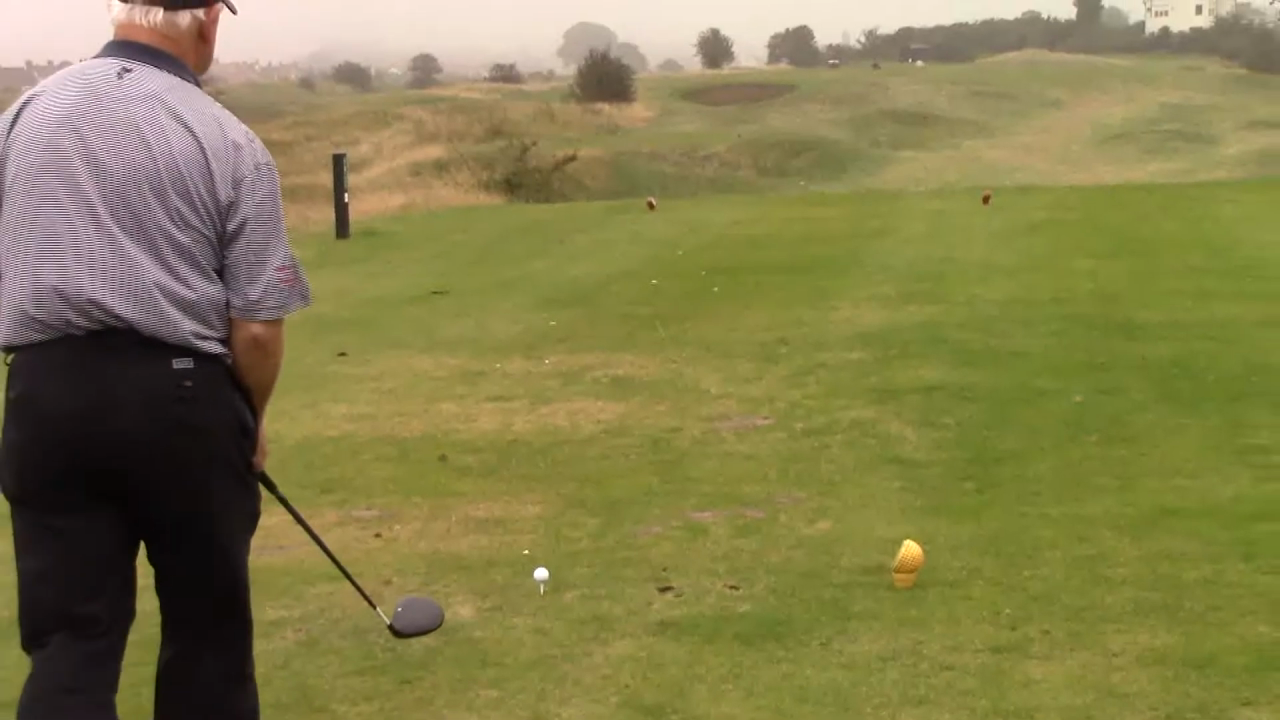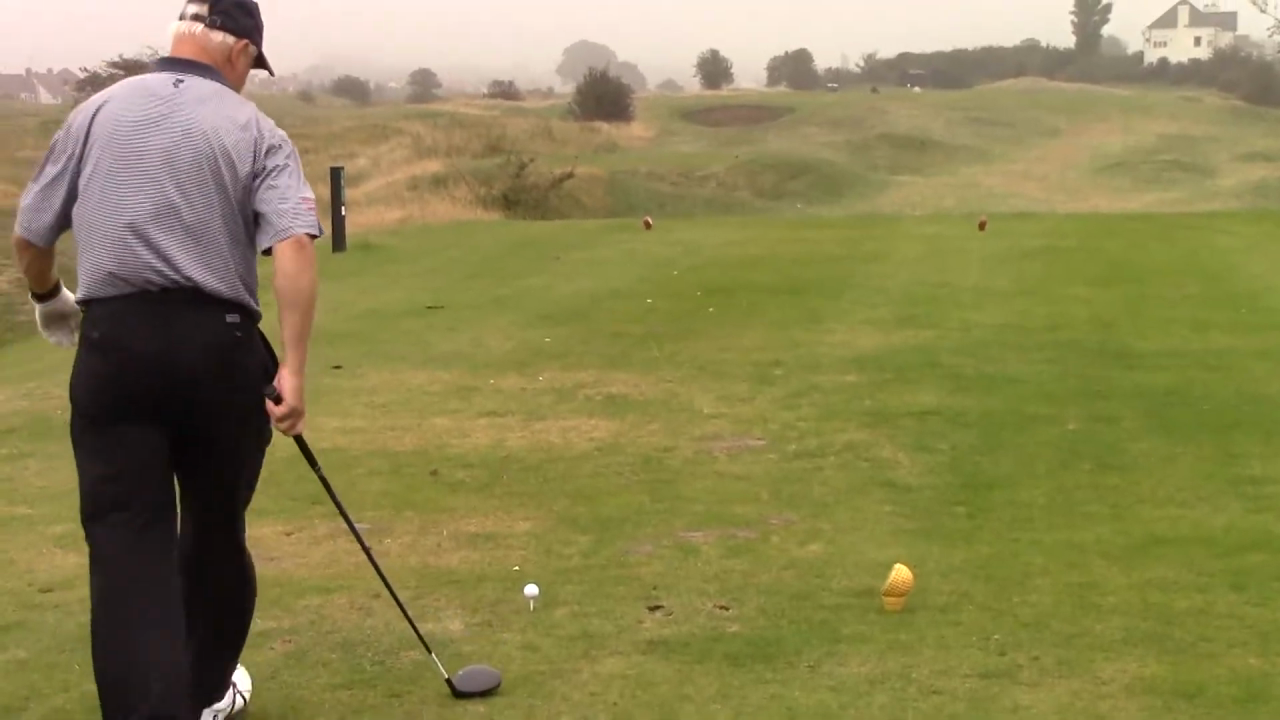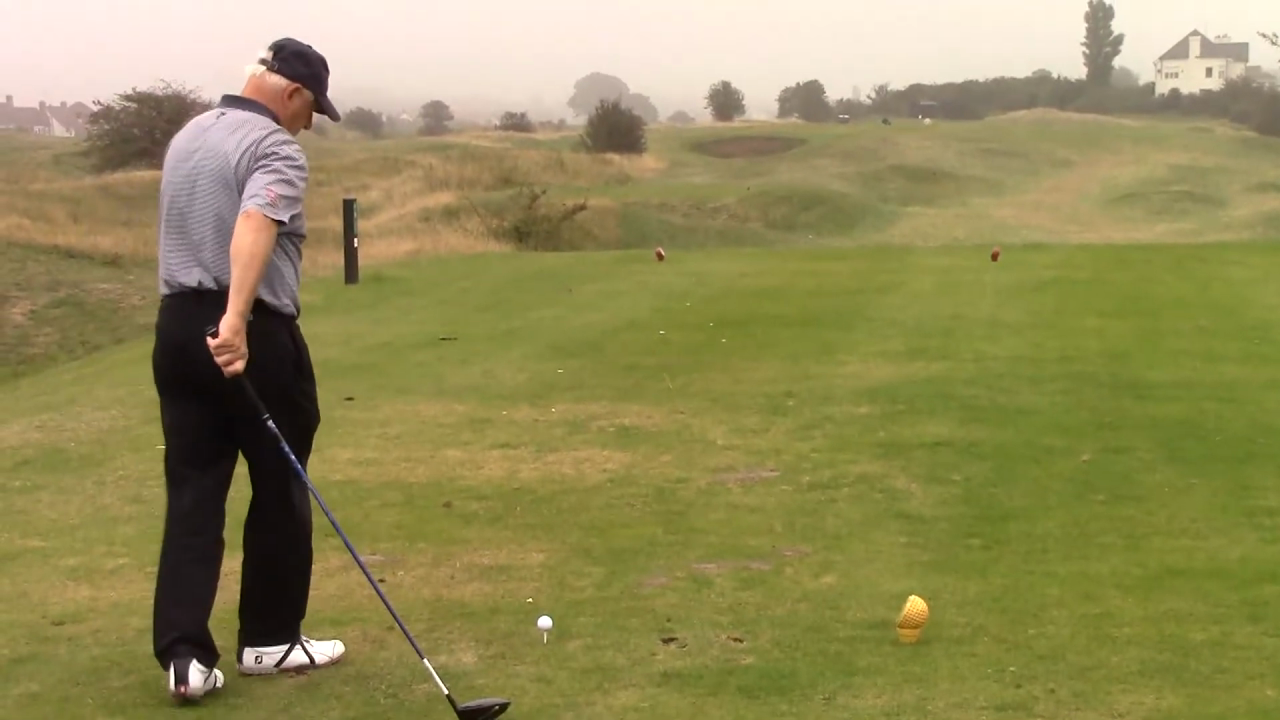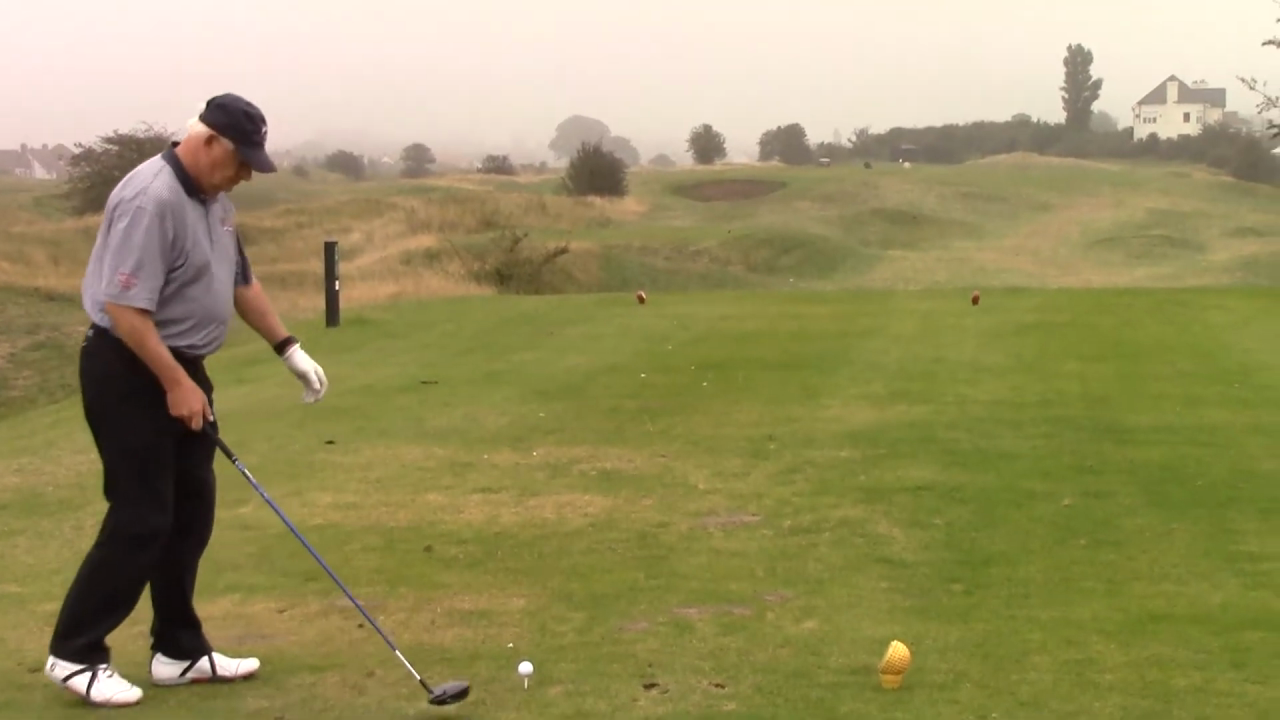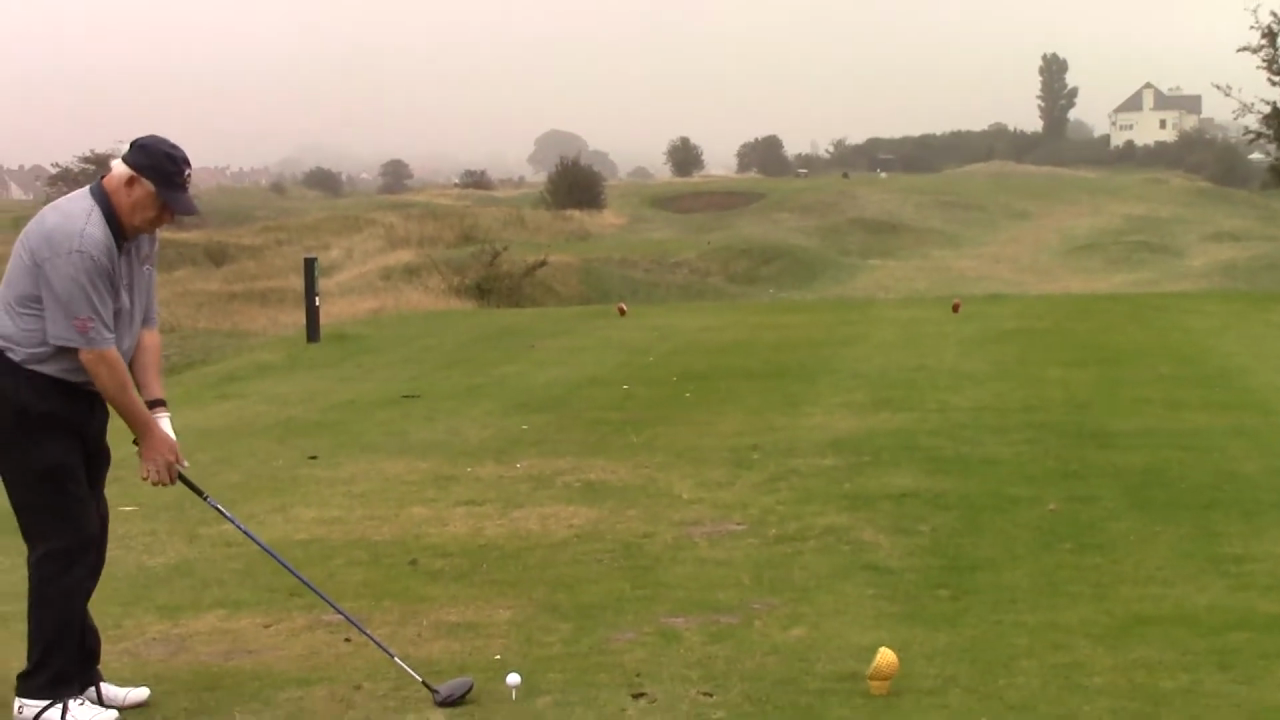
dt=1s
person 1, frame 1
right shoulder: (230, 143)
right elbow: (256, 327)
right wrist: (247, 422)
right hip: (179, 399)
left knee: (71, 645)
right knee: (208, 623)
person 1, frame 2
left shoulder: (96, 113)
right shoulder: (256, 132)
left elbow: (30, 234)
right elbow: (293, 244)
left wrist: (47, 298)
right wrist: (294, 365)
left hip: (115, 344)
right hip: (219, 345)
left knee: (127, 541)
right knee: (216, 527)
person 1, frame 3
left shoulder: (186, 137)
right shoulder: (276, 147)
right elbow: (255, 225)
right wrist: (236, 319)
left hip: (177, 327)
right hip: (254, 332)
left knee: (192, 494)
right knee: (280, 489)
left ankle: (185, 655)
right ankle: (269, 639)
person 1, frame 4
left shoulder: (212, 198)
right shoulder: (150, 199)
left elbow: (241, 282)
right elbow: (123, 306)
left wrist: (289, 348)
right wrist: (178, 384)
left hip: (178, 369)
right hip: (130, 372)
left knee: (190, 511)
right knee: (142, 515)
left ankle: (178, 649)
right ankle: (75, 652)
person 1, frame 5
left shoulder: (137, 233)
right shoulder: (76, 240)
left elbow: (144, 328)
right elbow: (97, 352)
left wrist: (159, 414)
right wrist: (145, 435)
left hip: (76, 397)
left knee: (84, 537)
right knee: (67, 538)
